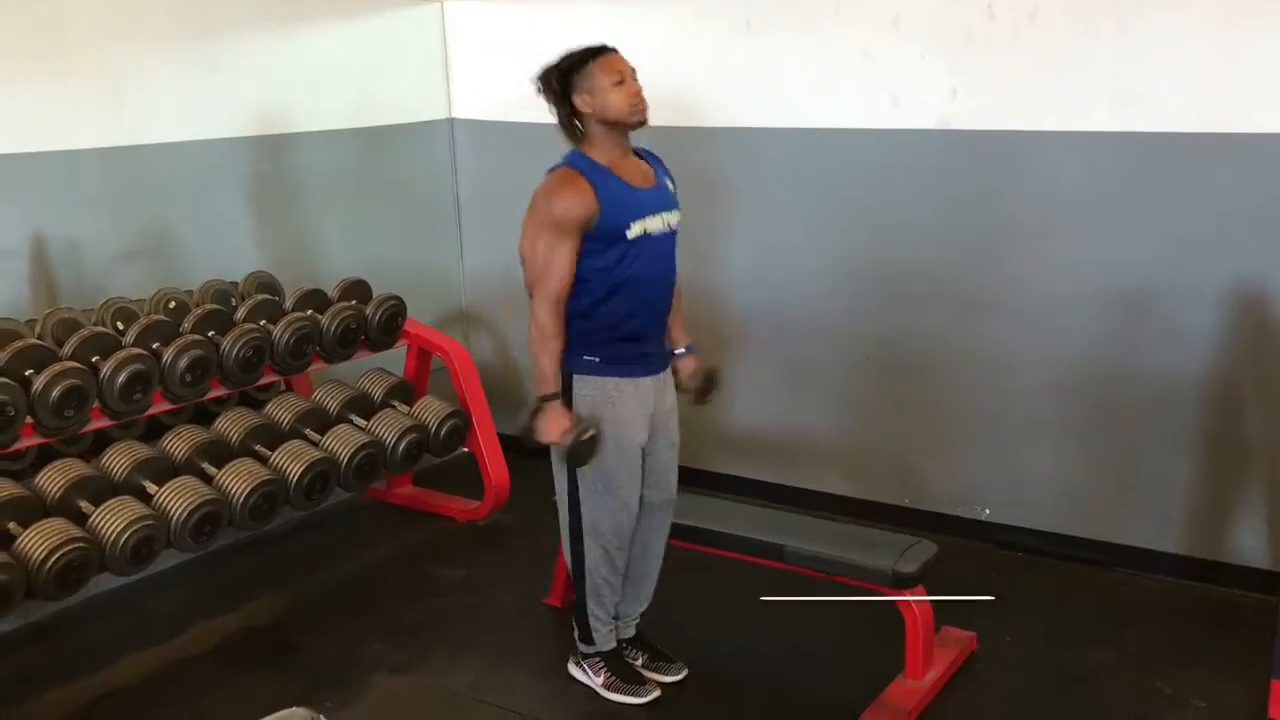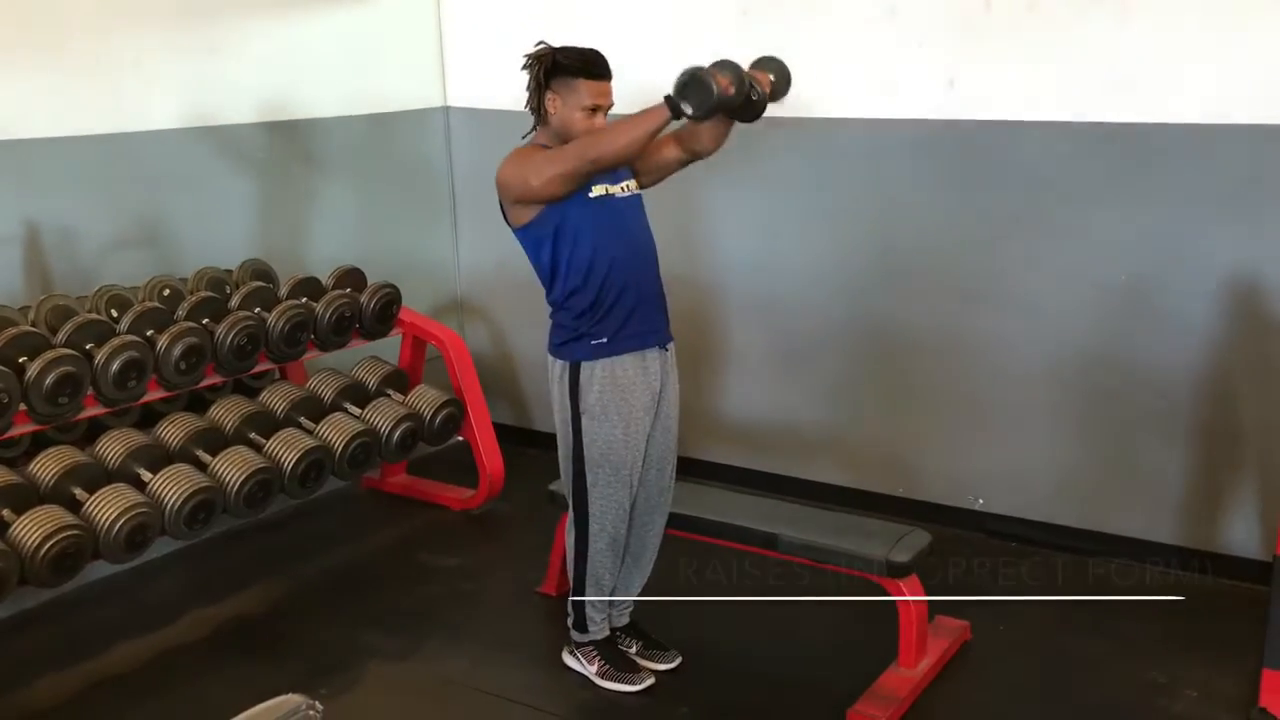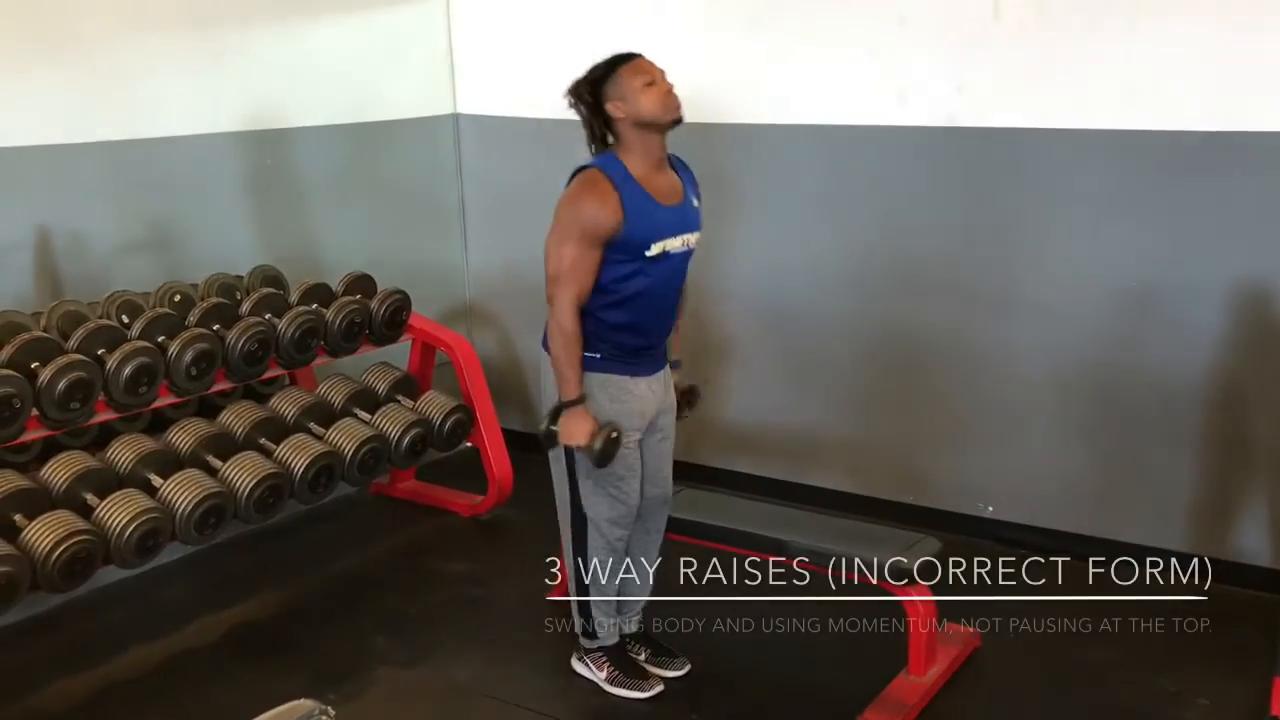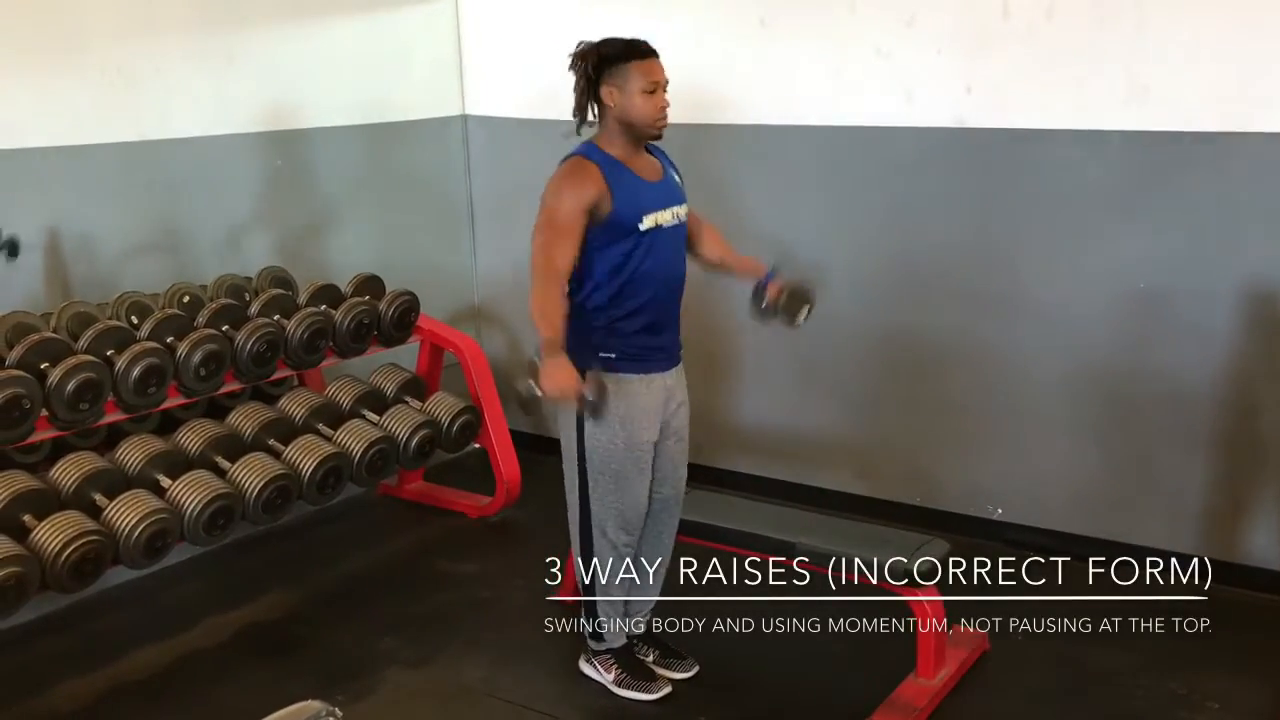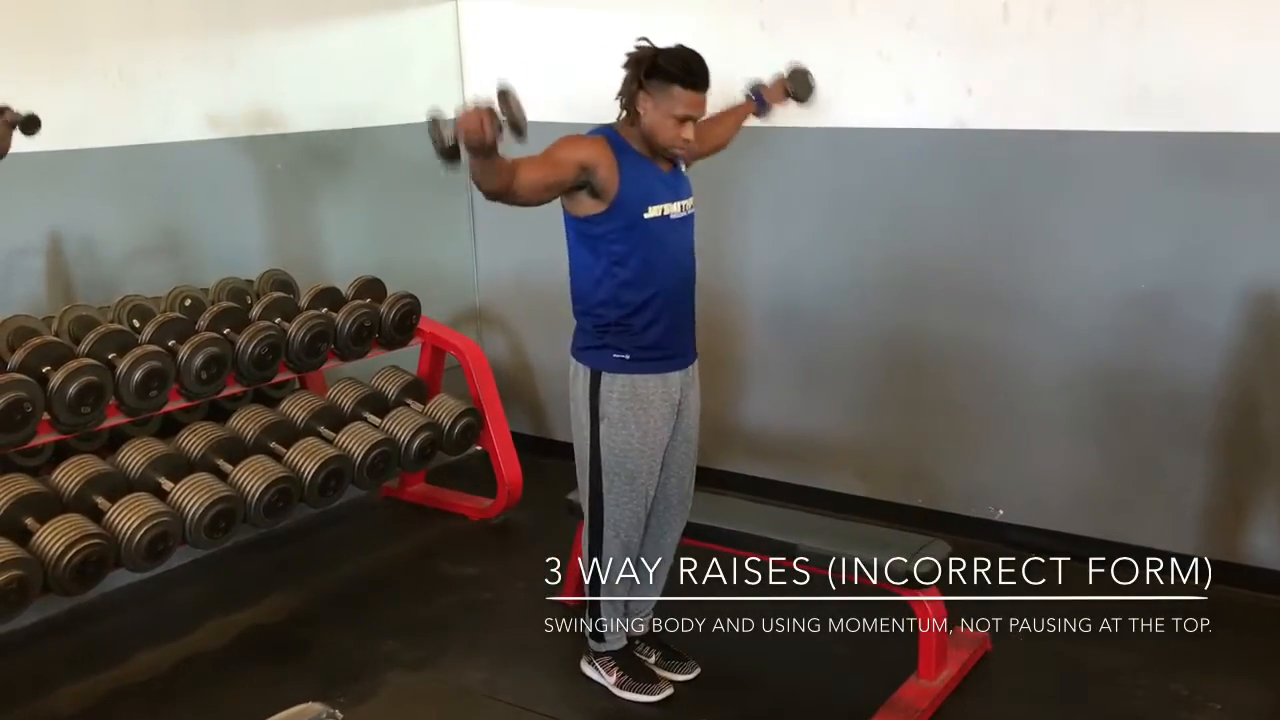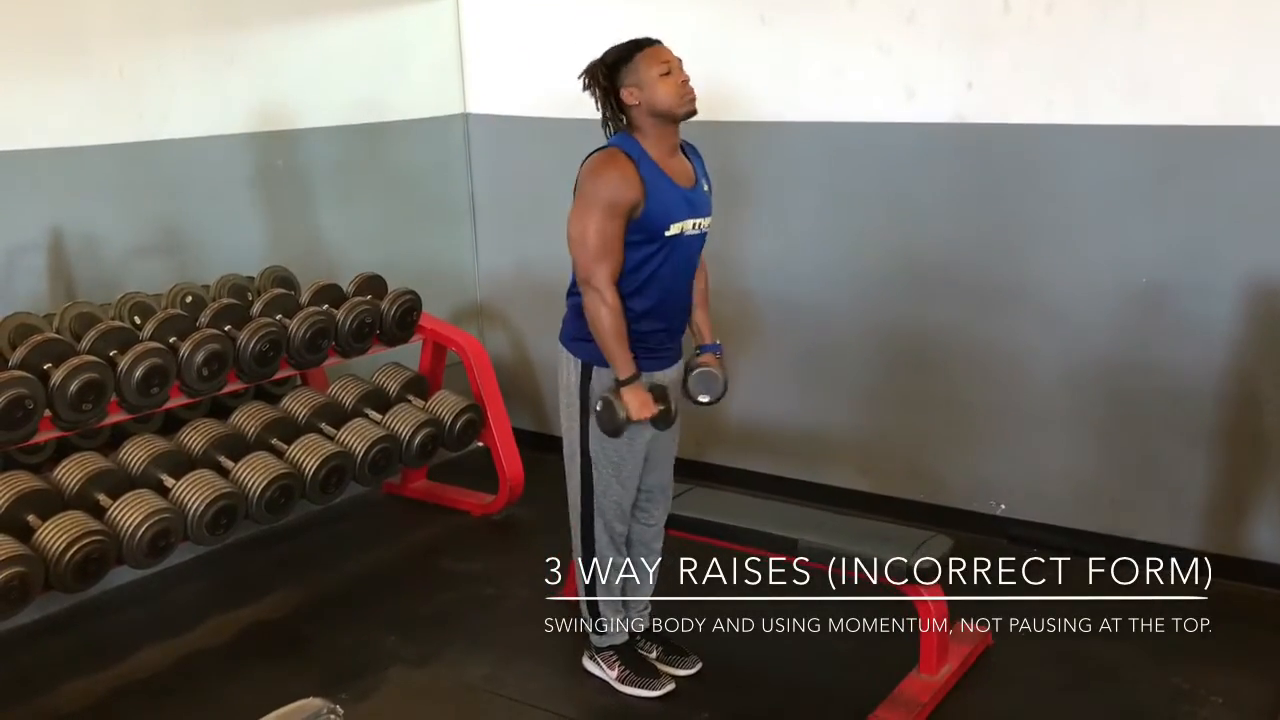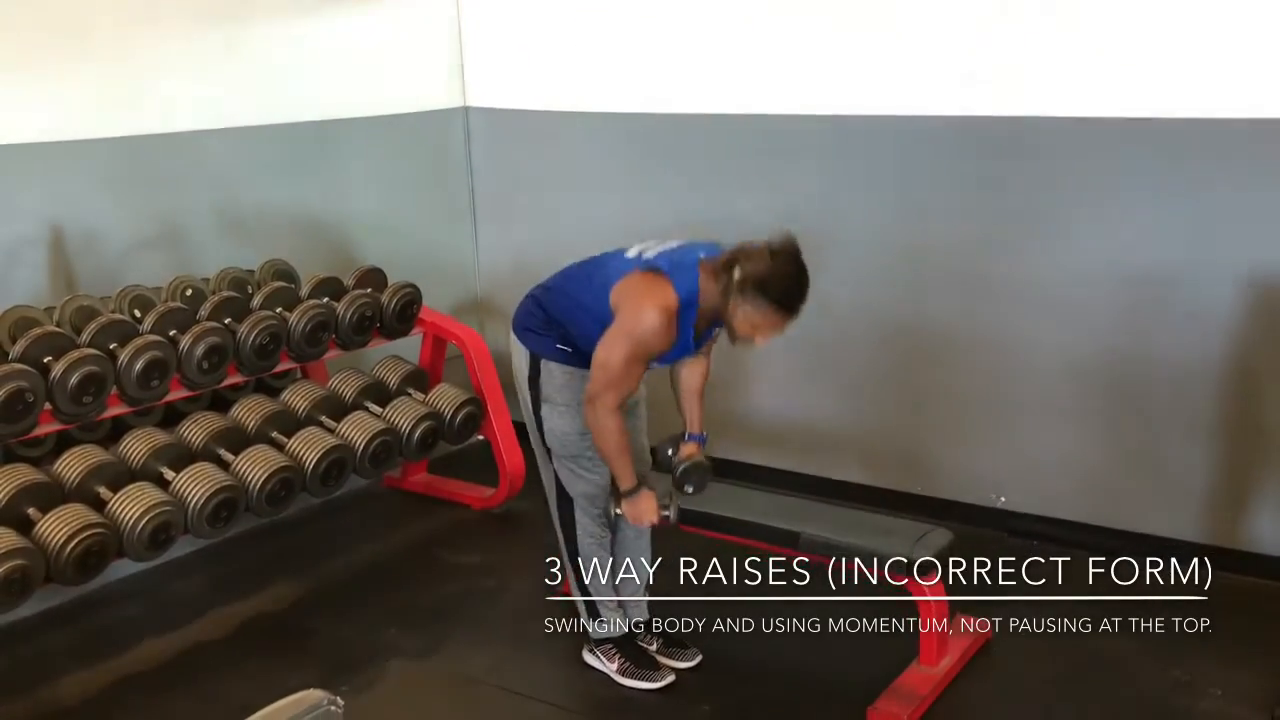
dt=0.7s
person 1, frame 1
left shoulder: (656, 171)
right shoulder: (569, 191)
right elbow: (546, 303)
left wrist: (680, 349)
right wrist: (551, 399)
left hip: (654, 374)
right hip: (594, 378)
left knee: (655, 510)
right knee: (605, 519)
left ankle: (625, 630)
right ankle: (592, 649)
person 1, frame 2
left shoulder: (616, 160)
right shoulder: (523, 172)
left elbow: (694, 147)
right elbow: (588, 156)
right wrist: (675, 102)
left hip: (655, 351)
right hip: (594, 363)
left knee: (650, 499)
right knee: (602, 505)
left ankle: (618, 617)
right ankle: (587, 638)
person 1, frame 3
left shoulder: (682, 179)
right shoulder: (597, 195)
right elbow: (564, 307)
left wrist: (675, 361)
right wrist: (571, 404)
left hip: (652, 373)
right hip: (598, 376)
left knee: (651, 503)
right knee: (604, 512)
left ankle: (628, 626)
right ankle: (596, 646)
person 1, frame 4
left shoulder: (659, 165)
right shoulder: (581, 177)
left elbow: (698, 237)
right elbow: (548, 274)
left wrist: (761, 276)
right wrist: (552, 352)
left hip: (666, 369)
right hip: (606, 371)
left knee: (662, 506)
right knee: (612, 515)
left ankle: (636, 628)
right ankle: (604, 646)
person 1, frame 5
left shoulder: (667, 153)
right shoulder: (592, 157)
left elbow: (708, 139)
right elbow: (512, 183)
left wrist: (758, 102)
right wrist: (481, 149)
left hip: (680, 367)
right hip: (616, 374)
left knee: (668, 510)
right knee: (619, 515)
left ankle: (636, 628)
right ankle: (603, 646)
person 1, frame 6
left shoulder: (693, 162)
right shoulder: (612, 173)
right elbow: (596, 286)
left wrist: (707, 342)
right wrist: (627, 382)
left hip: (664, 363)
right hip: (606, 368)
left knee: (652, 505)
right knee: (608, 510)
left ankle: (635, 626)
right ankle: (605, 644)
person 1, frame 7
left shoulder: (724, 282)
right shoulder: (655, 311)
left elbow: (694, 355)
right elbow: (600, 405)
left wrist: (693, 435)
right wrist: (632, 491)
left hip: (602, 334)
right hip: (554, 352)
left knee: (629, 476)
right knee: (587, 491)
left ankle: (634, 620)
right ankle: (605, 638)
